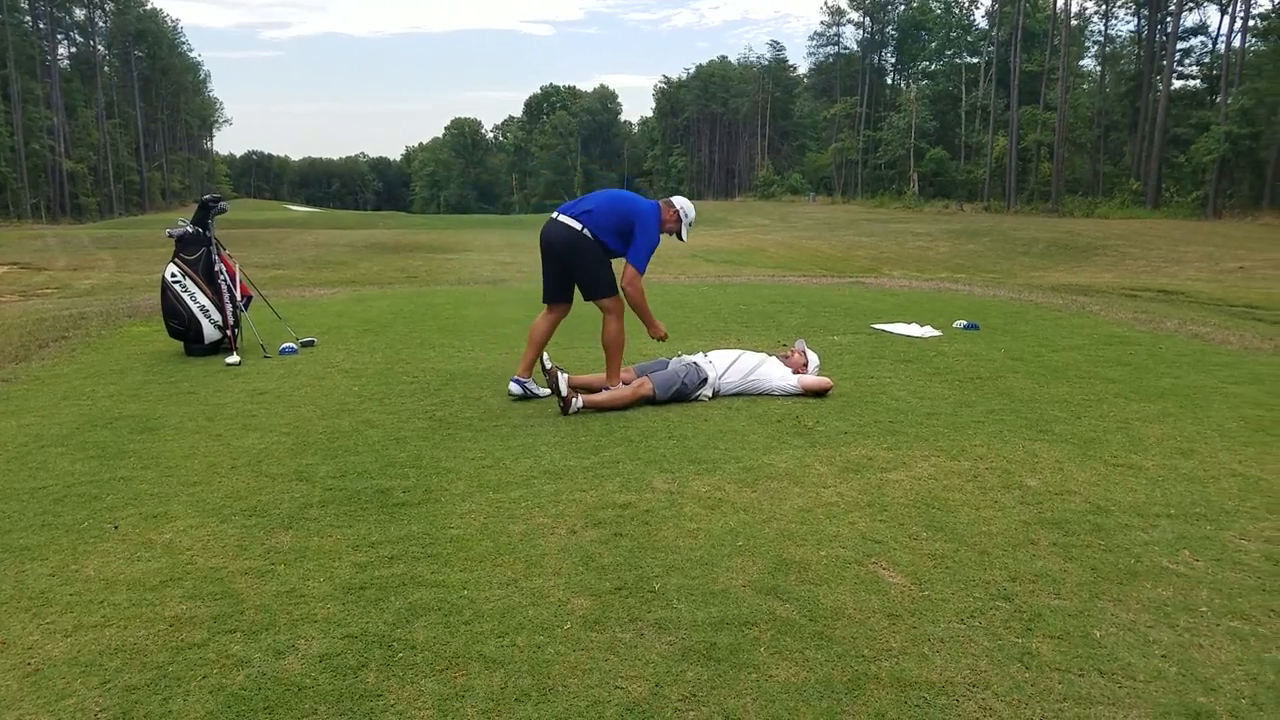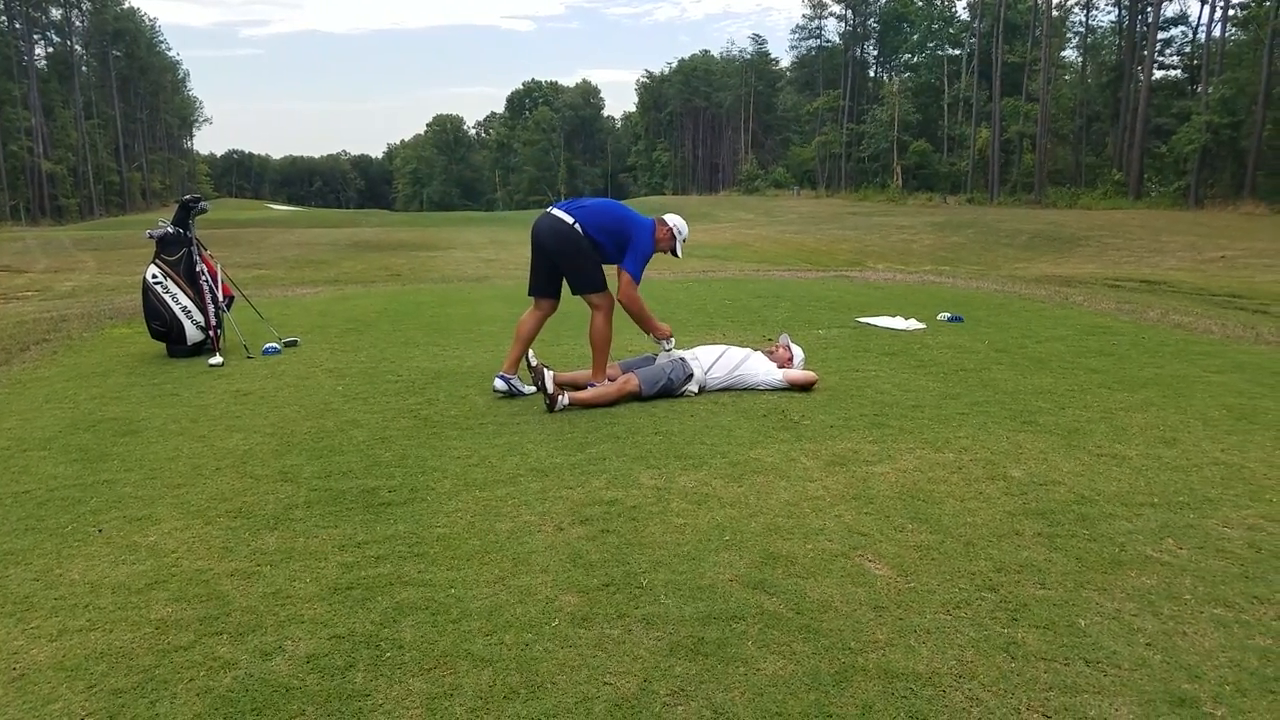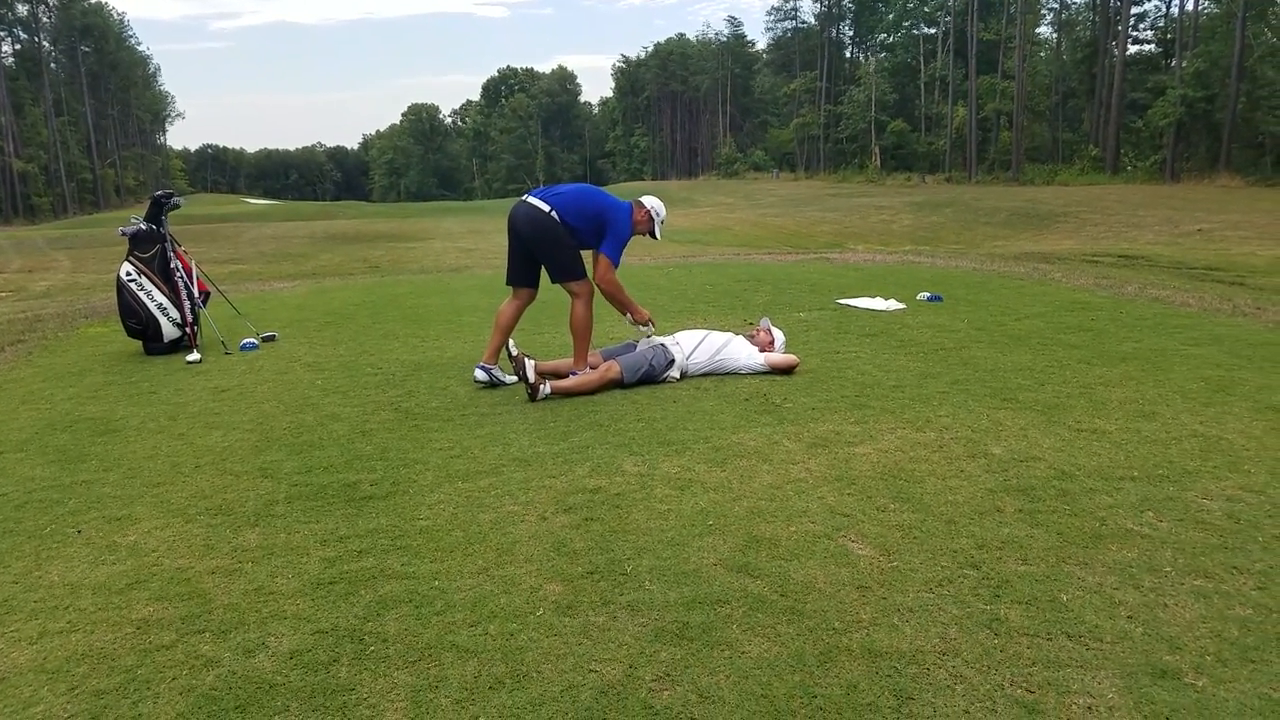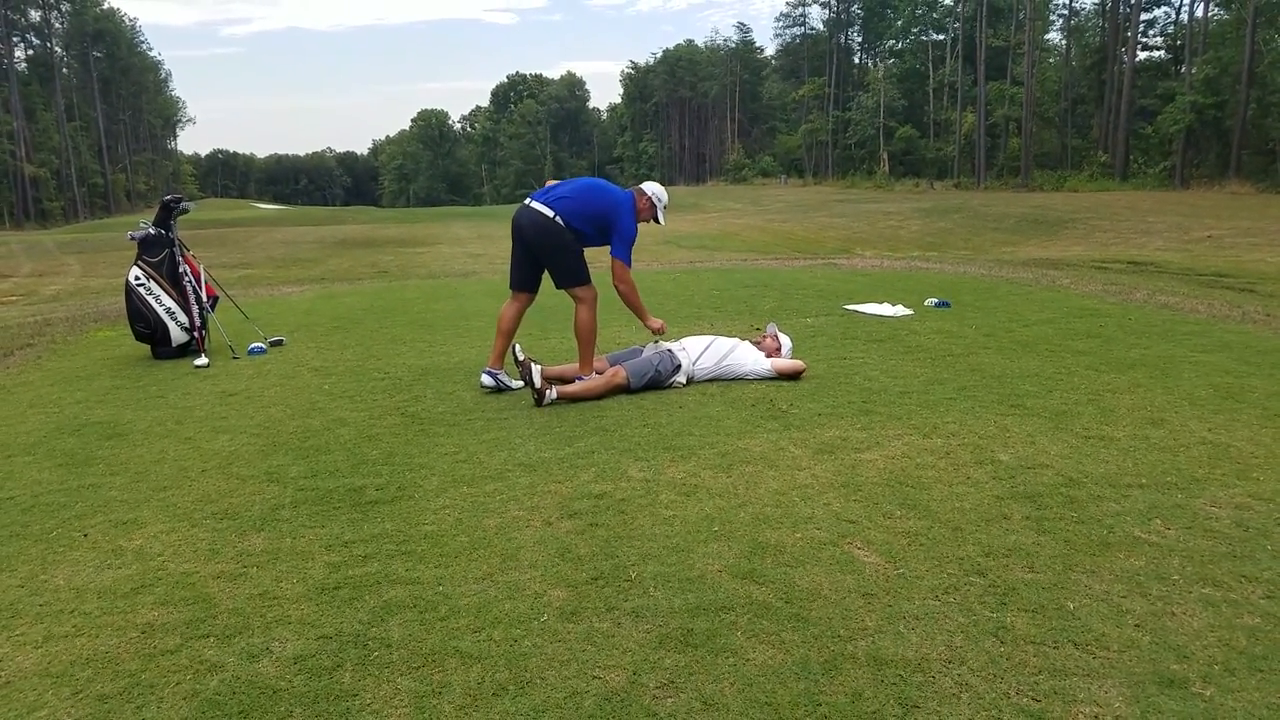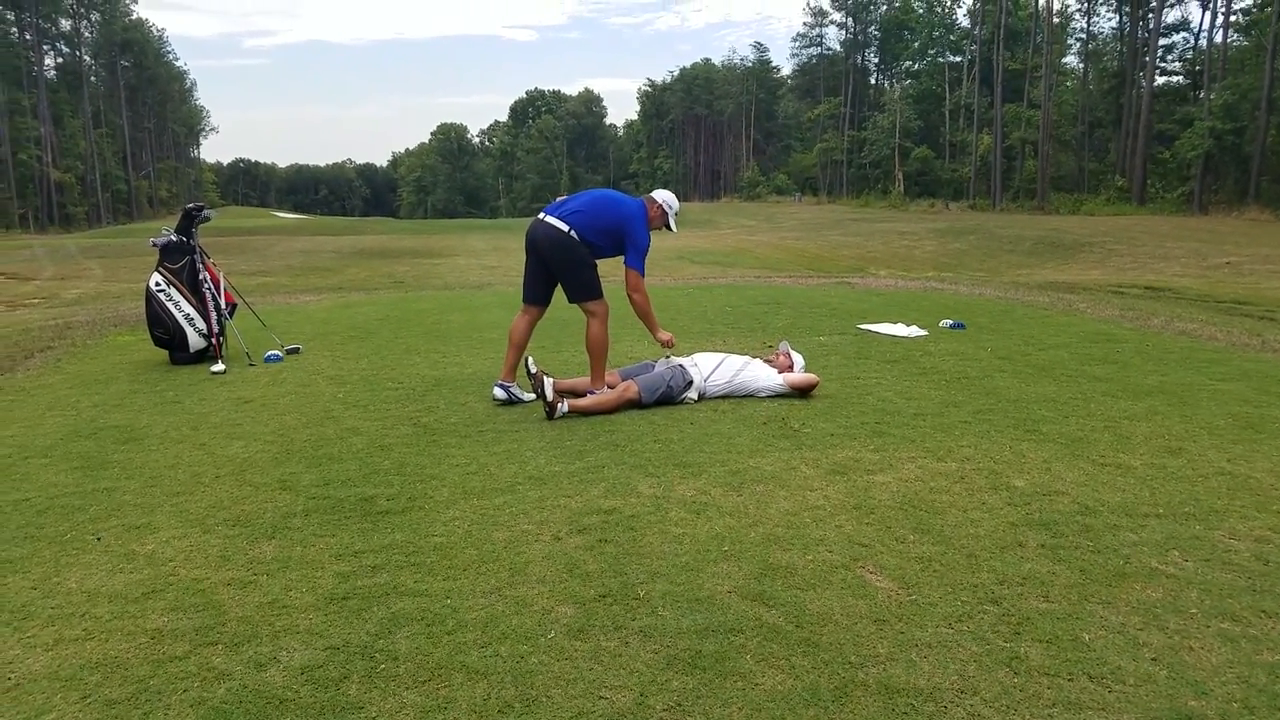
dt=1s
person 1, frame 1
left shoulder: (782, 378)
right shoulder: (768, 361)
left elbow: (825, 383)
left wrist: (809, 377)
left hip: (703, 377)
right hip: (696, 361)
left knee: (640, 387)
right knee: (626, 374)
left ankle: (577, 401)
right ankle: (565, 380)
person 1, frame 2
left shoulder: (767, 373)
right shoulder: (753, 356)
left elbow: (811, 377)
left wrist: (795, 381)
left hip: (689, 373)
right hip: (683, 356)
left knee: (626, 384)
right knee: (611, 371)
left ankle: (562, 398)
right ankle: (551, 377)
person 1, frame 3
left shoulder: (749, 356)
right shoulder: (735, 340)
left elbow: (792, 360)
left wrist: (776, 363)
left hip: (671, 359)
right hip: (664, 343)
left knee: (608, 372)
right knee: (593, 359)
left ankle: (544, 388)
right ankle: (533, 366)
person 1, frame 4
left shoulder: (756, 362)
right shoulder: (742, 346)
left elbow: (799, 366)
left wrist: (786, 372)
left hip: (677, 364)
right hip: (670, 348)
left knee: (615, 377)
right knee: (599, 364)
left ankle: (550, 393)
right ankle: (539, 371)
person 1, frame 5
left shoulder: (768, 380)
right shoulder: (754, 364)
left elbow: (812, 380)
left wrist: (798, 391)
left hip: (689, 380)
right hip: (681, 363)
left knee: (625, 391)
right knee: (611, 378)
left ankle: (562, 405)
right ankle: (551, 384)
person 2, frame 1
left shoulder: (635, 204)
right shoulder: (649, 224)
right elbow: (629, 284)
right wrist: (652, 325)
left hip: (552, 228)
right hip: (576, 237)
left knee: (555, 310)
right knee: (613, 309)
left ankle: (521, 378)
right ankle: (613, 387)
person 2, frame 2
left shoulder: (633, 227)
right shoulder: (644, 236)
left elbow: (629, 291)
right elbow: (625, 296)
left wrist: (651, 329)
right wrist: (654, 328)
left hip: (545, 224)
right hip: (566, 232)
left knee: (543, 307)
right knee: (602, 305)
left ankle: (507, 375)
right ankle: (598, 383)
person 2, frame 3
left shoulder: (608, 210)
right shoulder: (621, 219)
left elbow: (602, 277)
right elbow: (603, 280)
left wrist: (627, 312)
right wrist: (635, 310)
left hip: (521, 212)
right hip: (543, 220)
left knee: (521, 296)
right knee: (582, 292)
left ankle: (487, 365)
right ankle: (579, 371)
person 2, frame 4
left shoulder: (608, 193)
right shoulder: (624, 214)
left elbow: (551, 185)
right elbow: (621, 282)
right wrist: (648, 319)
left hip: (525, 215)
right hip: (548, 226)
left knee: (520, 299)
right knee: (585, 298)
left ankle: (494, 371)
right ankle: (585, 377)
person 2, frame 5
left shoulder: (619, 203)
right shoulder: (636, 223)
left elbow: (562, 201)
right elbow: (635, 291)
right wrist: (657, 331)
left hip: (539, 228)
right hip: (562, 239)
left knee: (530, 312)
right knee: (597, 312)
left ankle: (506, 384)
right ankle: (597, 391)
